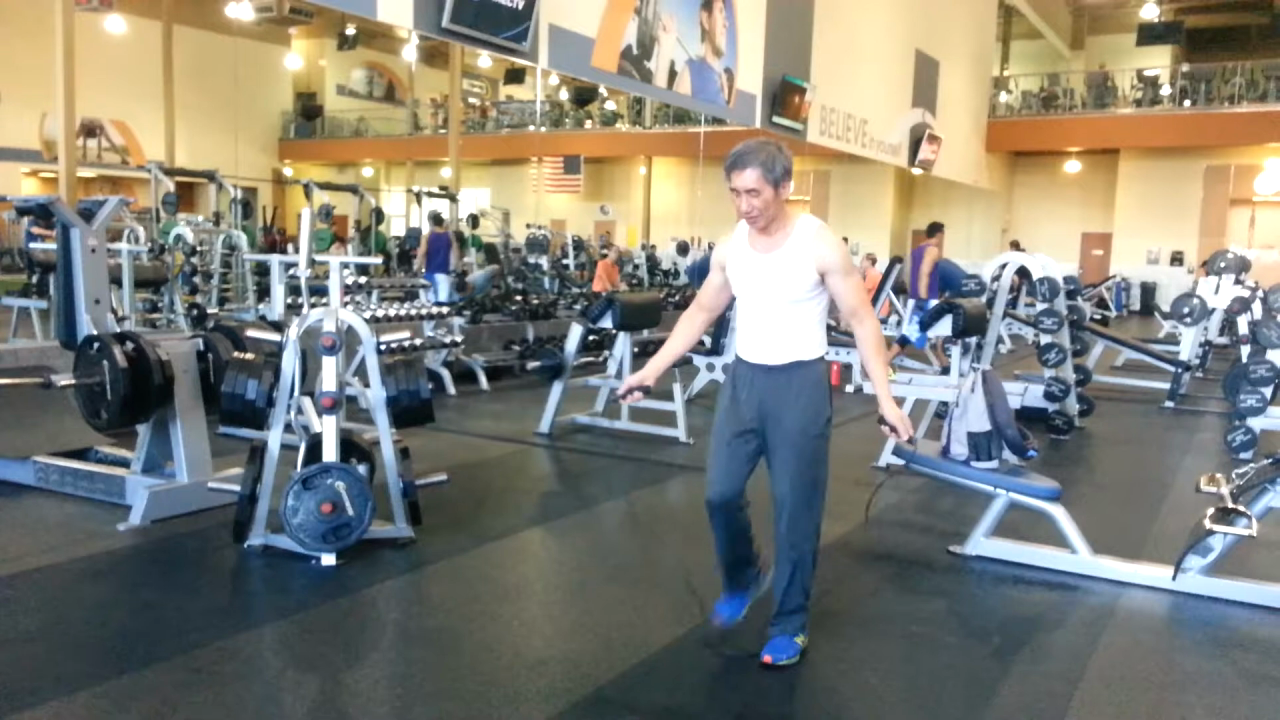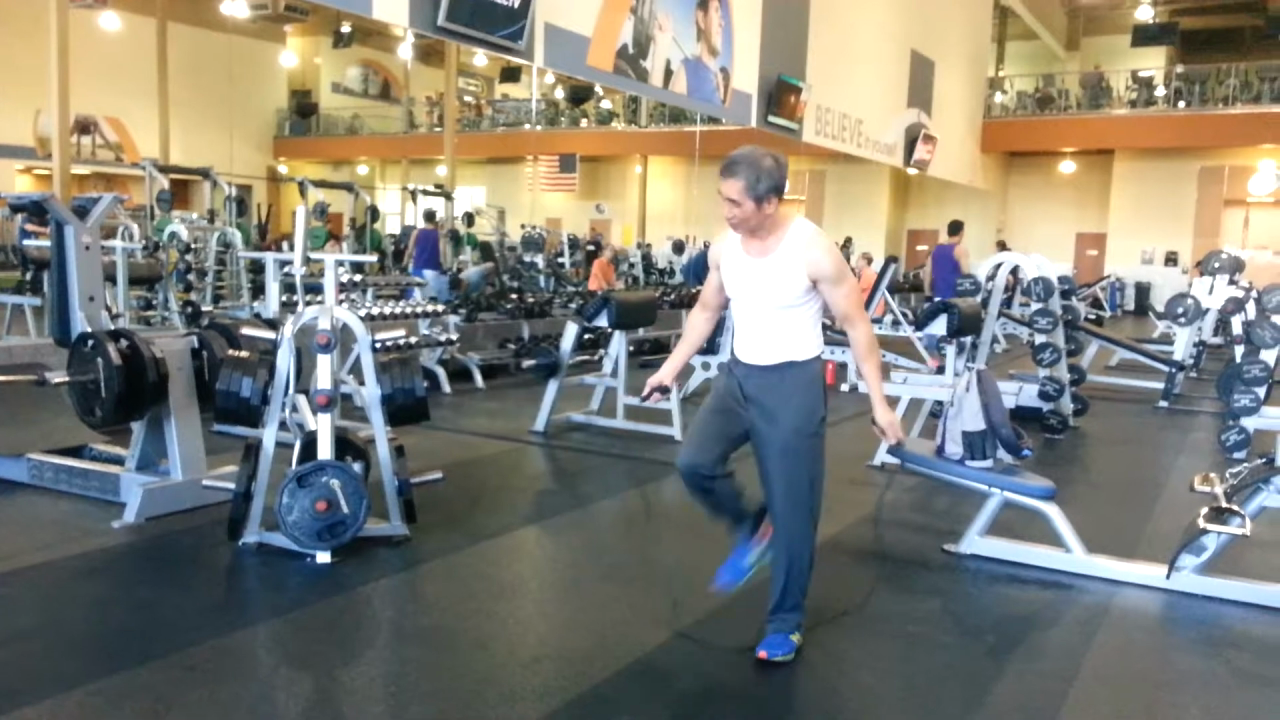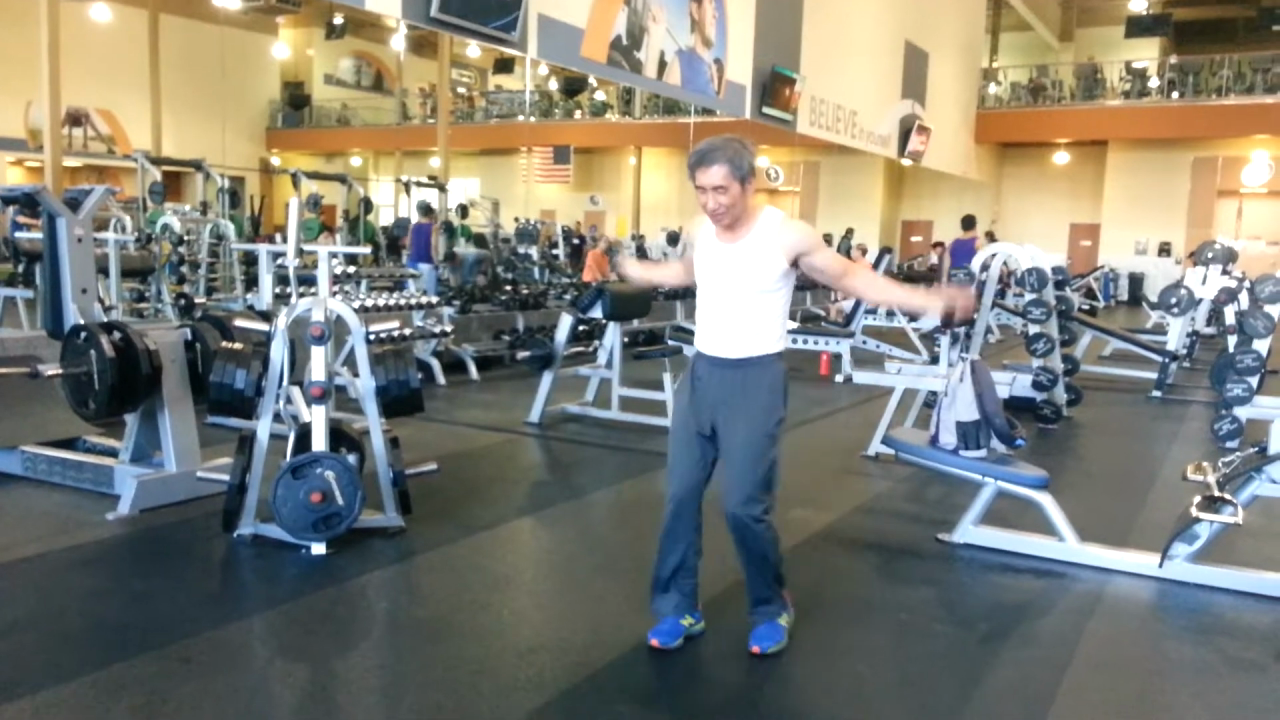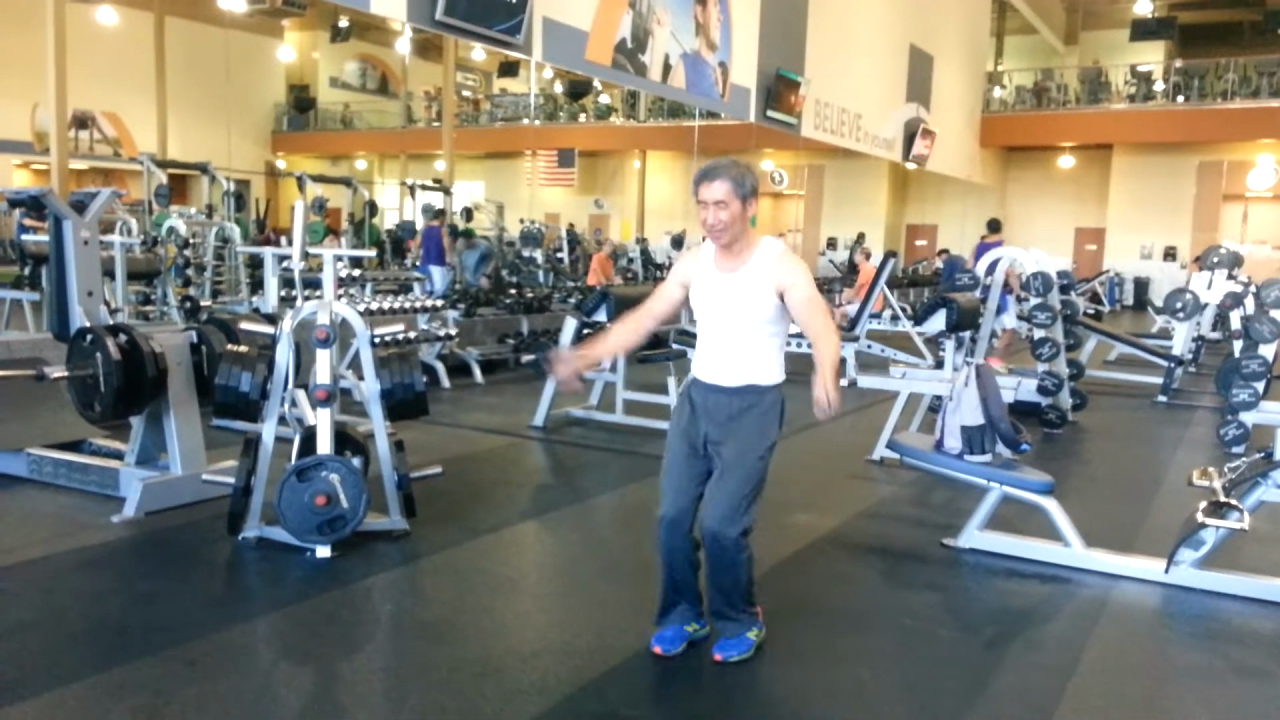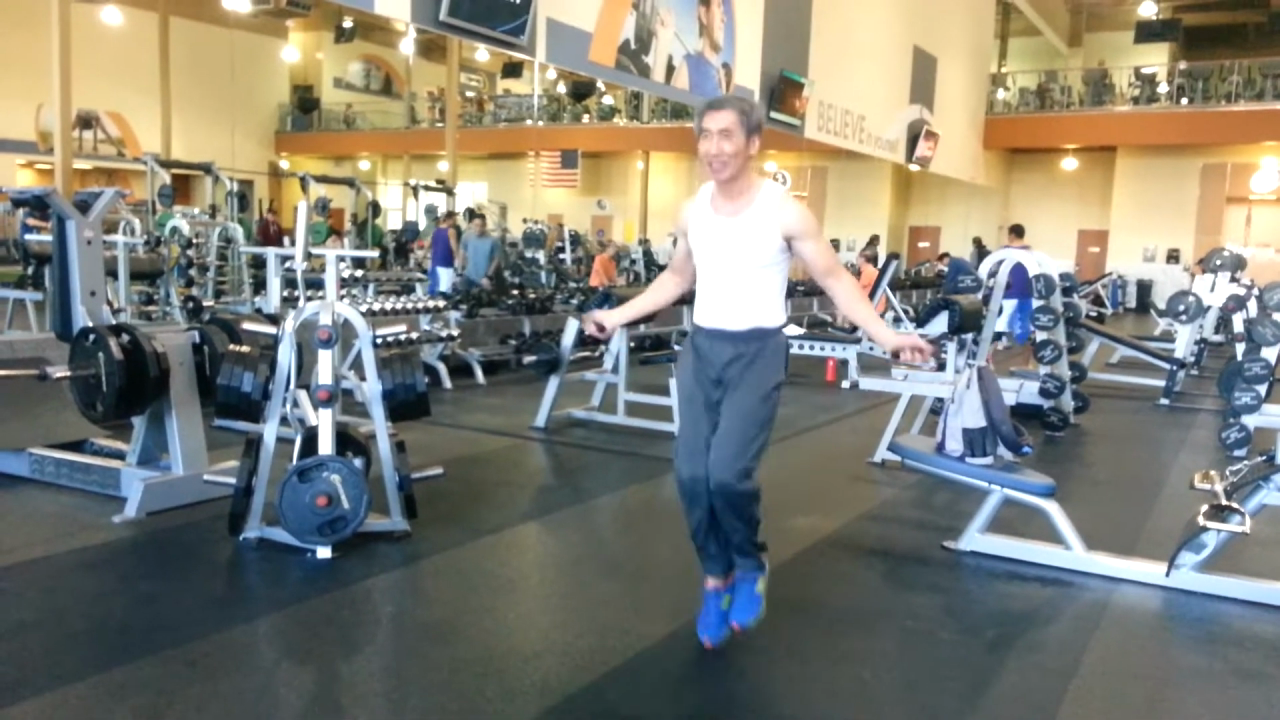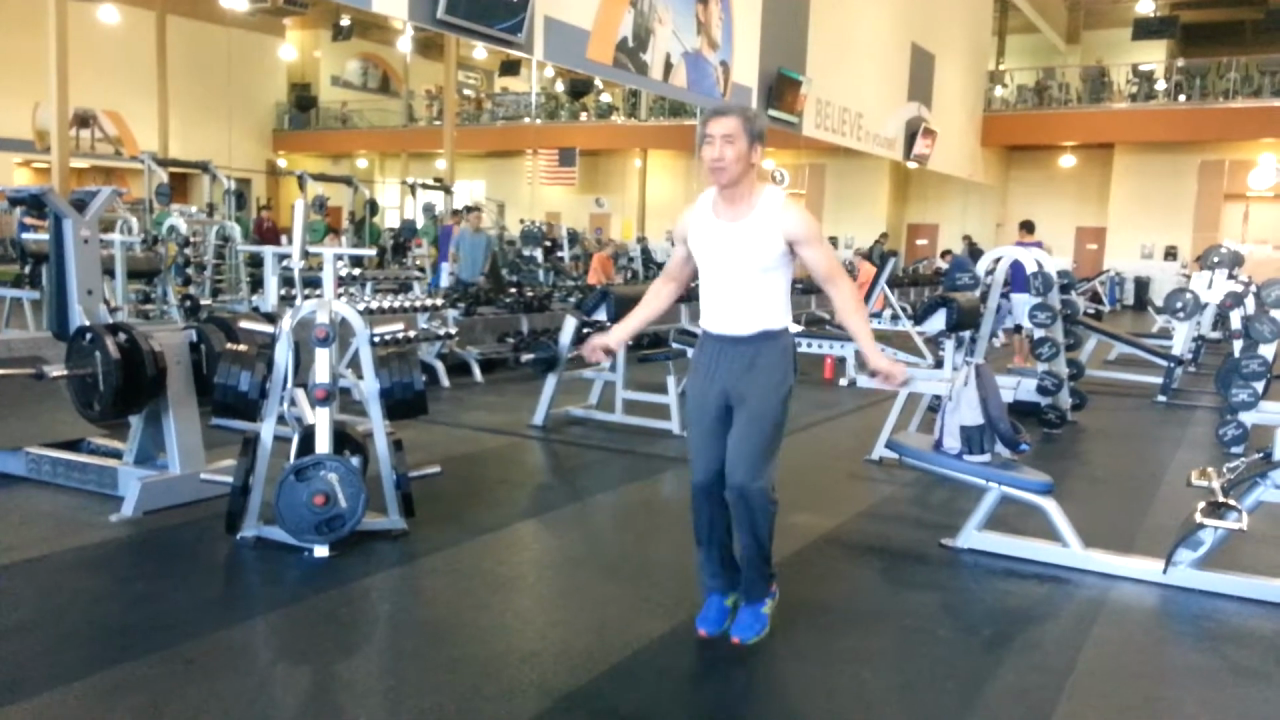
dt=0.3s
person 1, frame 1
left shoulder: (821, 244)
right shoulder: (729, 247)
left elbow: (861, 319)
right elbow: (701, 313)
left wrist: (886, 399)
right wrist: (652, 369)
left hip: (800, 383)
right hip: (744, 378)
left knee: (795, 508)
right knee: (721, 494)
left ankle: (790, 623)
right ankle: (743, 579)
person 1, frame 2
left shoulder: (814, 251)
right shoulder: (723, 247)
left elbow: (854, 323)
right elbow: (707, 308)
left wrist: (878, 400)
right wrist: (673, 364)
left hip: (791, 381)
right hip: (738, 376)
left knee: (794, 508)
right knee: (694, 462)
left ankle: (785, 622)
right ankle: (753, 527)
person 1, frame 3
left shoulder: (787, 235)
right shoulder: (699, 232)
left elbow: (851, 277)
left wrist: (926, 300)
right wrist: (636, 272)
left hip: (756, 377)
right hip: (701, 372)
left knee: (742, 504)
right knee: (681, 497)
left ankle: (771, 607)
right ankle: (678, 607)
person 1, frame 4
left shoulder: (783, 266)
right shoulder: (693, 261)
left elbow: (821, 330)
right elbow: (647, 317)
left wrist: (826, 374)
right wrist: (588, 354)
left hip: (753, 405)
right hip: (698, 398)
left knee: (720, 524)
right knee: (672, 516)
left ankle: (741, 621)
right ankle: (684, 613)
person 1, frame 5
left shoulder: (784, 211)
right shoulder: (692, 211)
left elbow: (834, 278)
left wrist: (883, 335)
right wrist: (620, 316)
left hip: (757, 351)
right hip: (701, 348)
left knee: (727, 472)
right knee: (691, 473)
left ankle: (749, 562)
right ankle: (718, 572)
person 1, frame 6
left shoulder: (787, 216)
right shoulder: (692, 218)
left elbow: (835, 283)
right elbow: (670, 282)
left wrist: (869, 348)
right wrist: (623, 332)
left hip: (765, 355)
right hip: (710, 354)
left knee: (746, 478)
right knee: (705, 479)
left ankle: (757, 591)
right ankle: (719, 588)
